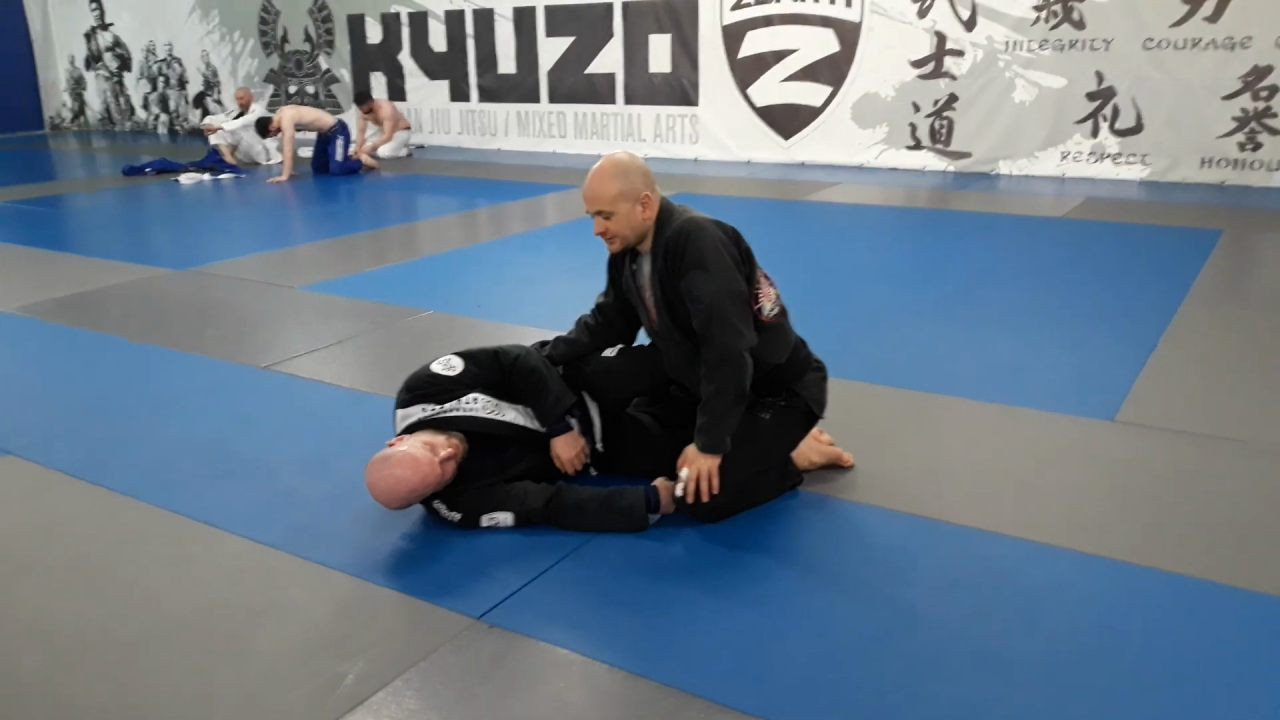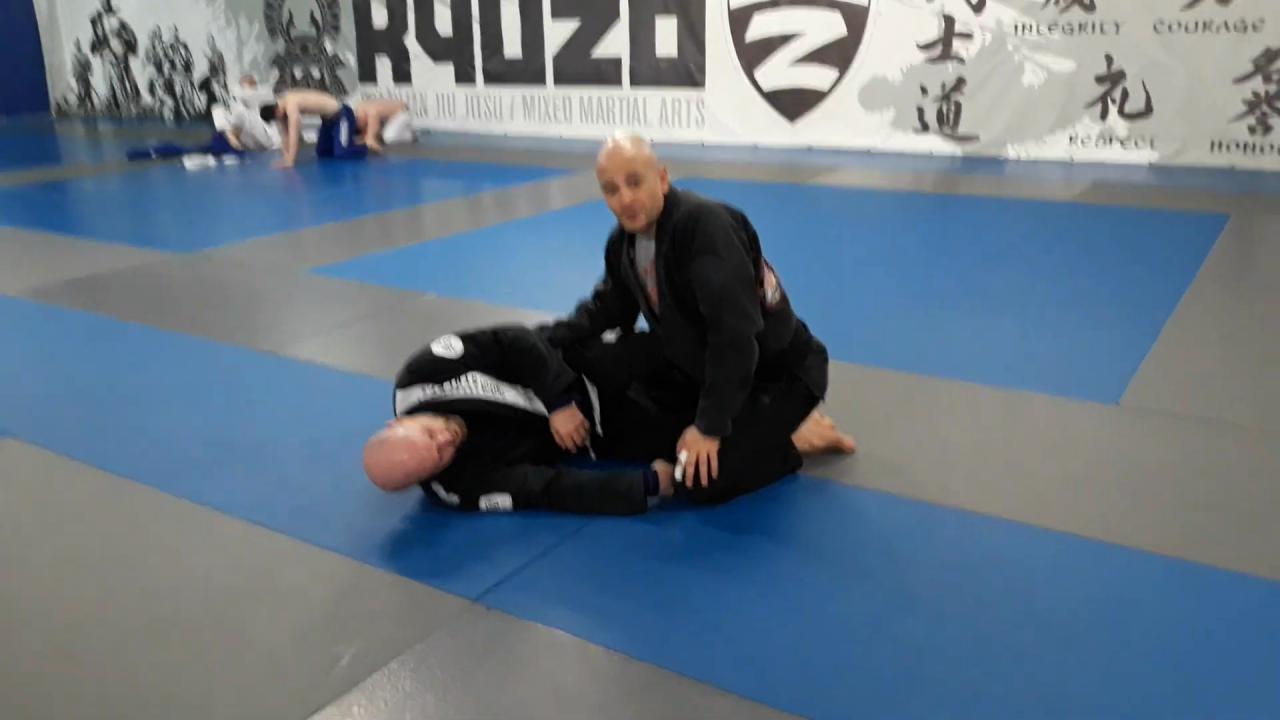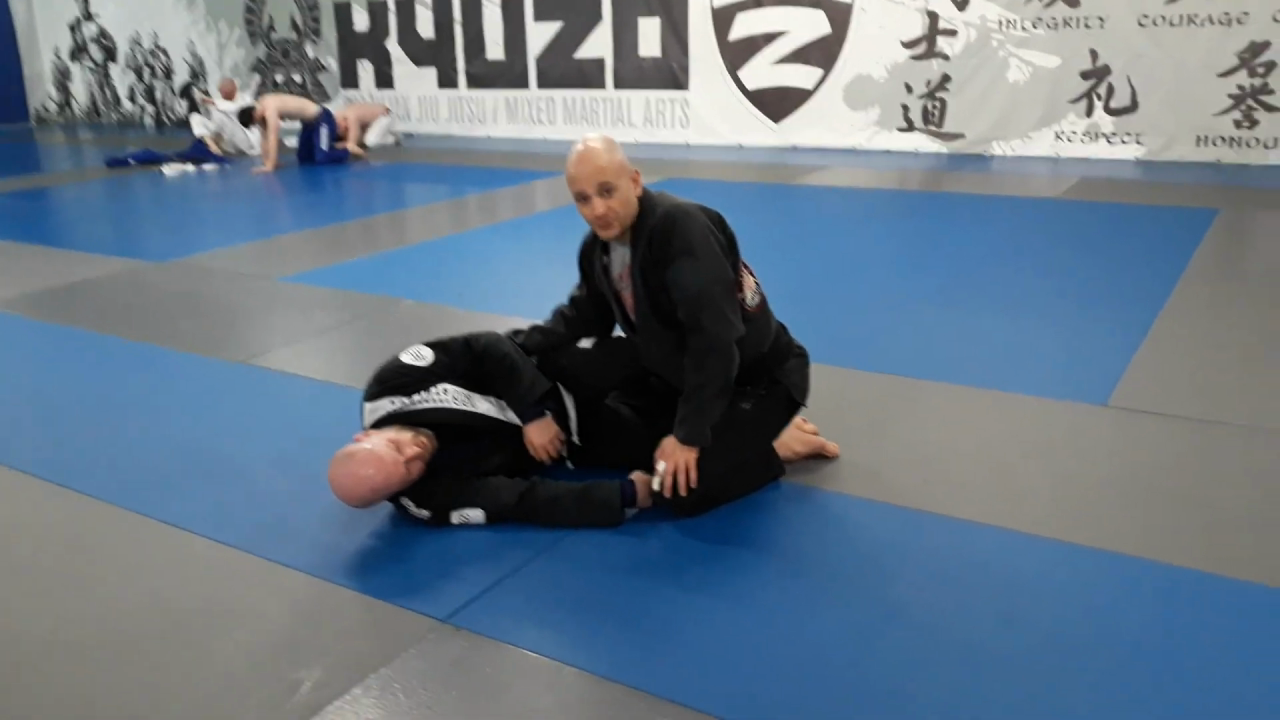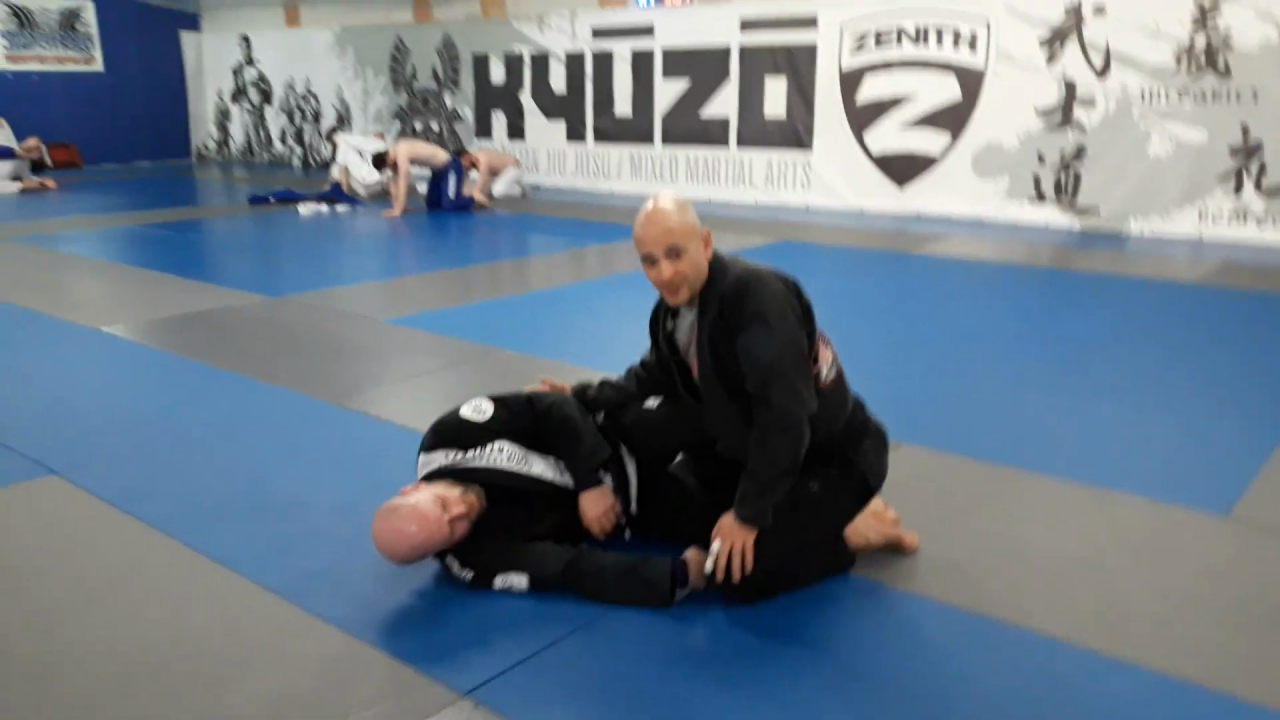
dt=1s
person 1, frame 1
left shoulder: (424, 389)
right shoulder: (462, 505)
left elbow: (515, 361)
right elbow: (554, 506)
left wrist: (560, 426)
right wrist: (655, 502)
left hip: (577, 384)
right hip: (596, 442)
person 1, frame 2
left shoulder: (422, 372)
right shoulder: (462, 492)
left elbow: (505, 339)
right elbow: (554, 488)
left wrist: (558, 399)
right wrist: (655, 483)
left hip: (584, 375)
right ankle: (793, 435)
person 1, frame 3
left shoulder: (392, 383)
right shoulder: (433, 505)
left elbow: (486, 351)
right elbow: (532, 503)
left wrist: (534, 409)
right wrist: (634, 493)
left hip: (559, 379)
right ankle: (773, 441)
person 1, frame 4
left shoulder: (450, 434)
right shoulder: (480, 561)
left elbow: (548, 409)
right elbow: (577, 571)
left wrist: (590, 481)
right wrist: (684, 573)
person 2, frame 1
left shoulder: (698, 243)
right shoulder: (626, 251)
left elbow: (728, 350)
right elbow: (607, 323)
left wrist: (710, 443)
right wrist: (545, 357)
left hip: (775, 388)
left knee: (702, 500)
left ankle: (798, 452)
person 2, frame 2
left shoulder: (706, 226)
right shoulder: (624, 239)
left elbow: (734, 334)
right elbow: (607, 308)
left wrist: (710, 426)
right wrist: (546, 341)
left hip: (774, 371)
right hip: (696, 359)
left knee: (704, 482)
left ankle: (794, 435)
person 2, frame 3
left shoulder: (682, 228)
right shoulder: (599, 244)
left elbow: (714, 340)
right elbow: (583, 316)
left wrist: (688, 434)
right wrist: (516, 346)
left hip: (755, 374)
right hip: (676, 366)
left knee: (685, 492)
right knee: (563, 366)
left ankle: (777, 441)
person 2, frame 4
left shoulder: (755, 295)
right shoulder: (672, 309)
left elbow: (783, 416)
right elbow: (657, 375)
left wrist: (748, 513)
right wrist: (582, 398)
left hip: (832, 456)
right hip: (752, 448)
left knee: (741, 576)
left ankle: (854, 530)
